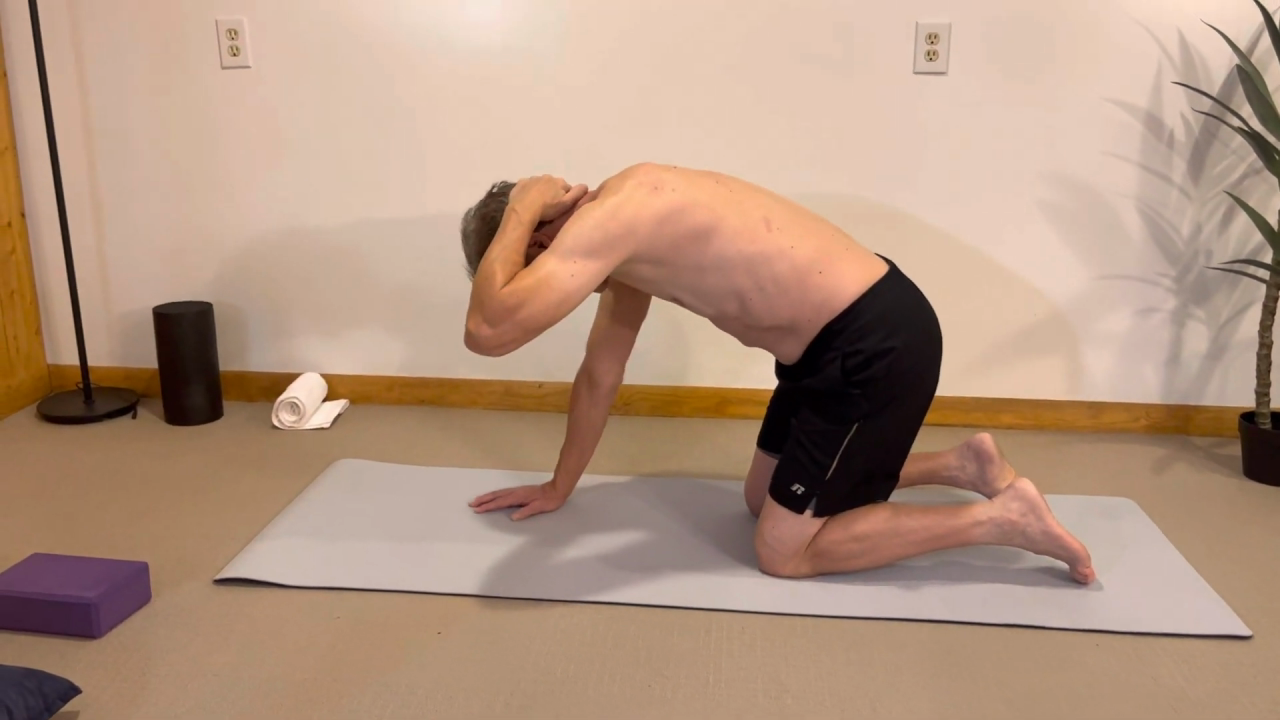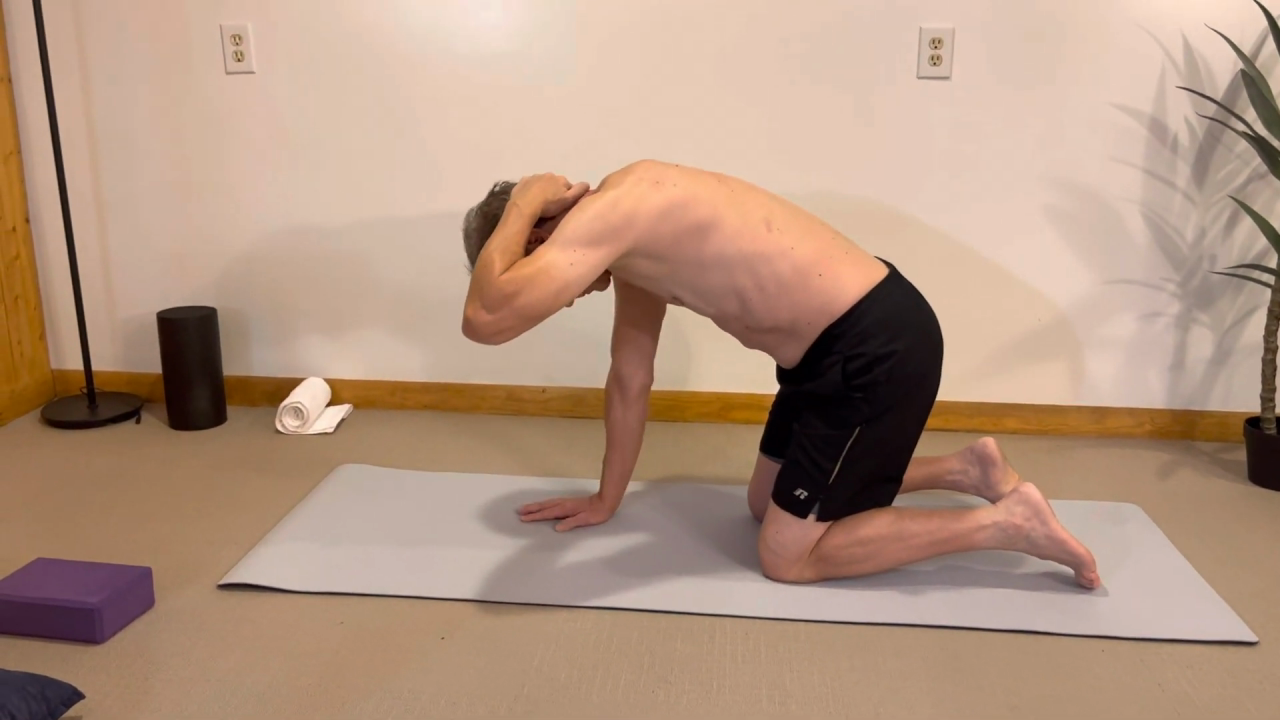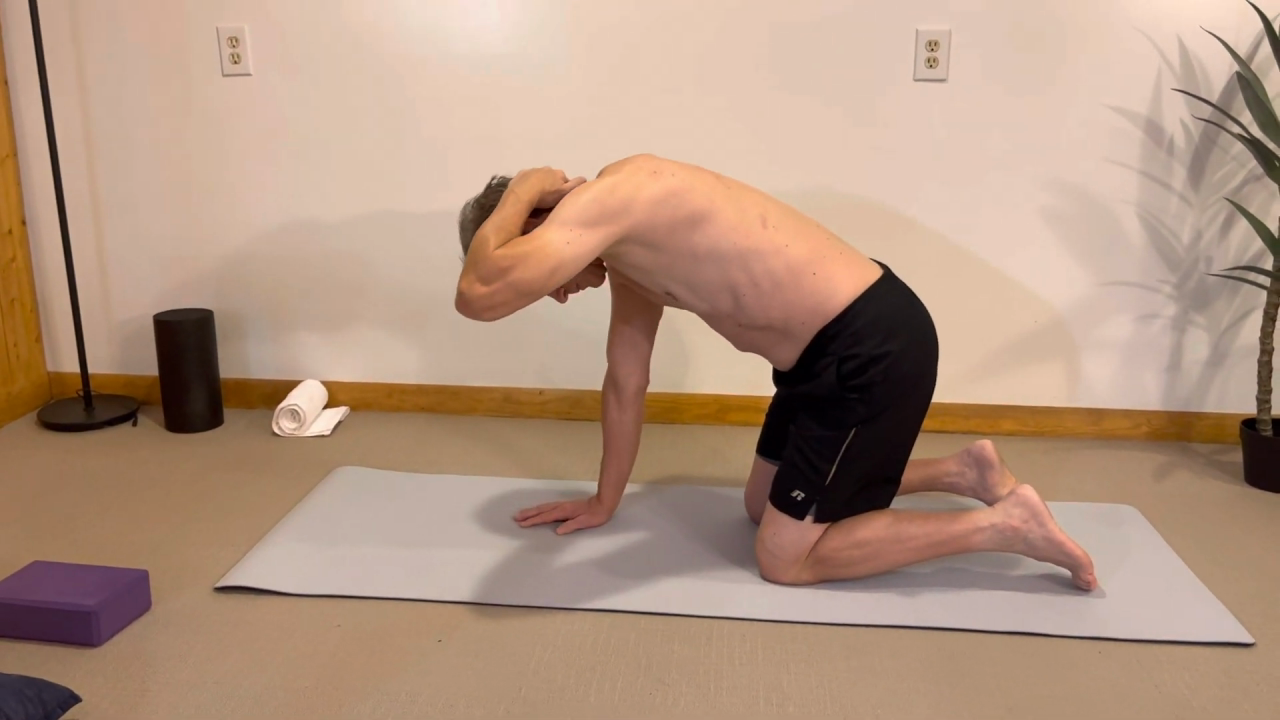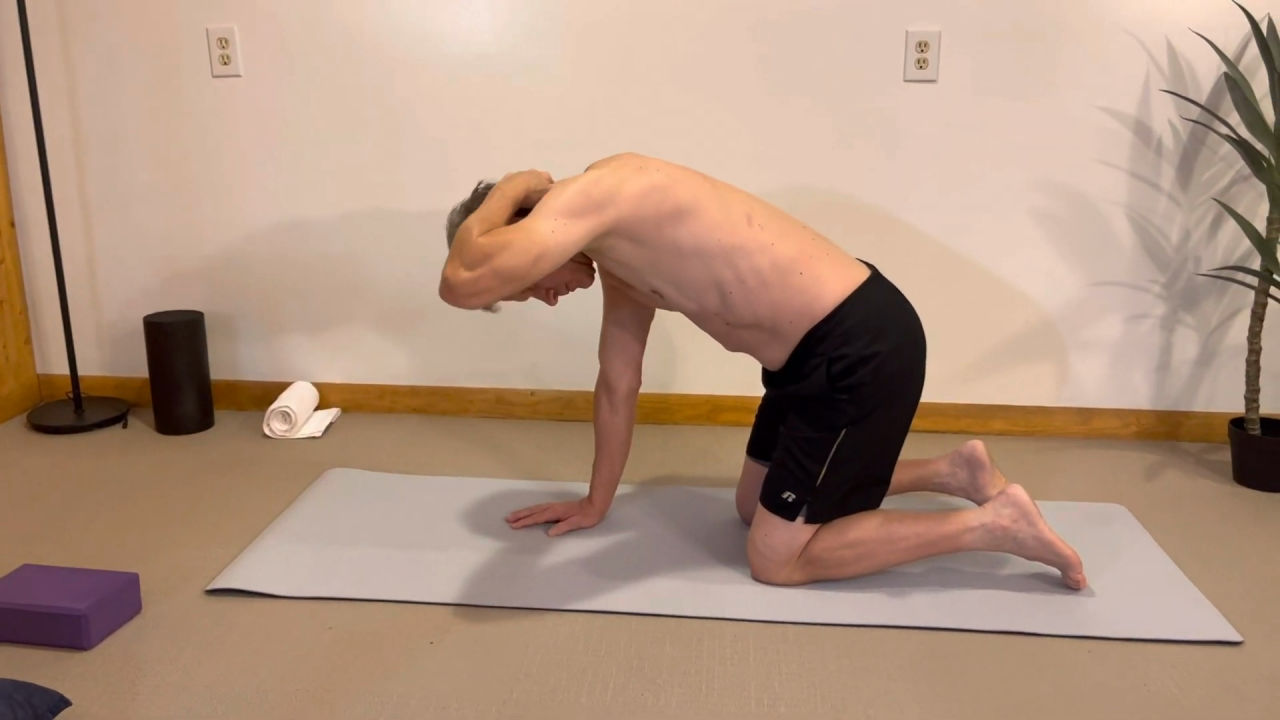
dt=0.5s
person 1, frame 1
left shoulder: (612, 215)
right shoulder: (625, 238)
left elbow: (488, 333)
right elbow: (600, 371)
left wrist: (521, 210)
right wrist: (559, 486)
left hip: (877, 342)
right hip: (843, 334)
left knee: (783, 549)
right knee: (764, 498)
left ankle: (1004, 517)
right ankle: (961, 464)
person 1, frame 2
left shoulder: (611, 209)
right shoulder: (630, 237)
left elbow: (486, 319)
right elbow: (630, 379)
left wrist: (523, 203)
right wrist: (605, 499)
left hip: (878, 348)
right hip: (845, 338)
left knee: (788, 555)
right knee: (767, 503)
left ankle: (1007, 522)
right ankle: (963, 469)
person 1, frame 3
left shoulder: (611, 196)
right shoulder: (624, 242)
left elbow: (480, 296)
right elbow: (625, 381)
left wrist: (524, 191)
right wrist: (603, 502)
left hip: (874, 347)
right hip: (835, 344)
left knee: (785, 557)
right knee: (763, 505)
left ankle: (1005, 524)
right ankle: (960, 471)
person 1, frame 4
left shoulder: (597, 192)
right shoulder: (616, 249)
left elbow: (464, 282)
right elbow: (618, 384)
left wrist: (509, 190)
right wrist: (595, 503)
left hip: (862, 348)
right hip: (824, 344)
left knee: (777, 558)
right knee: (756, 504)
left ankle: (994, 523)
right ankle: (951, 471)
